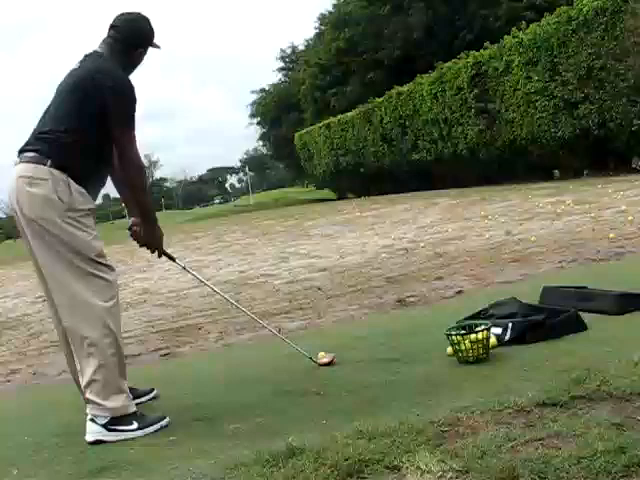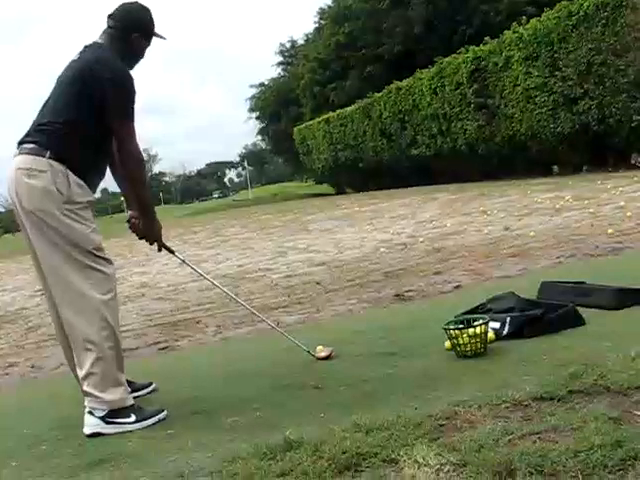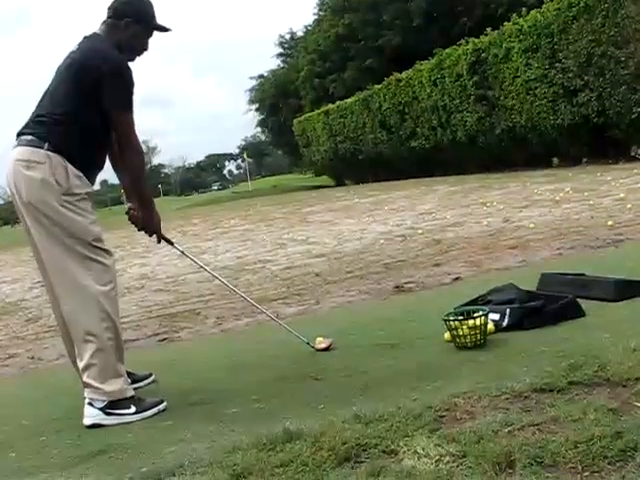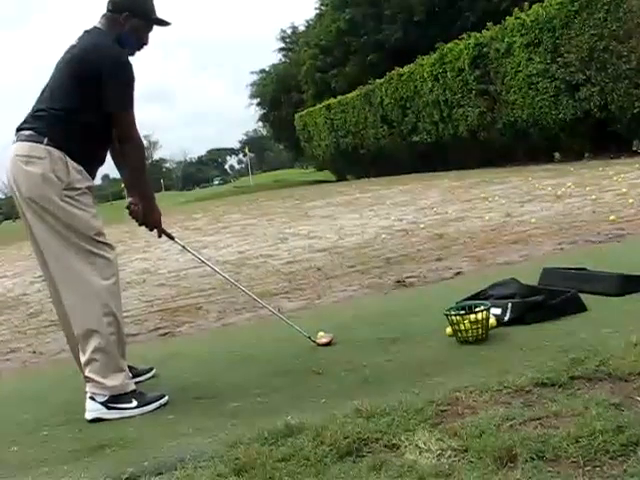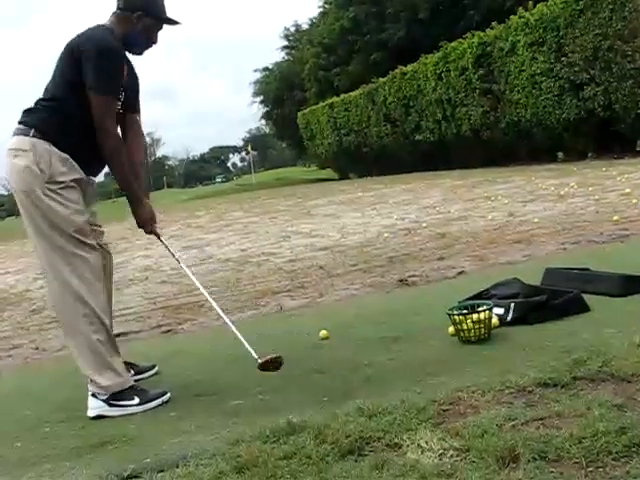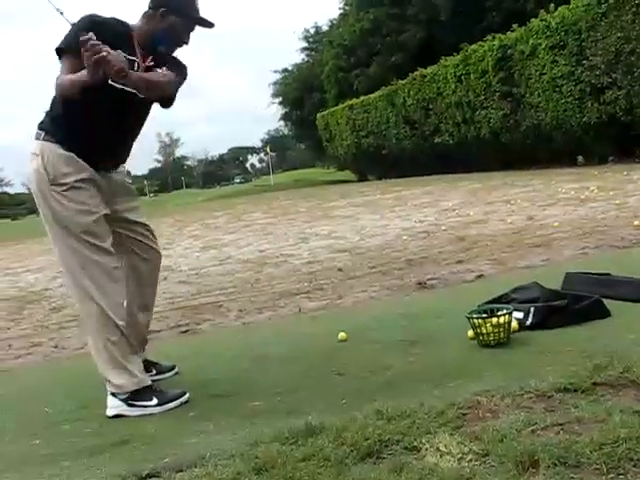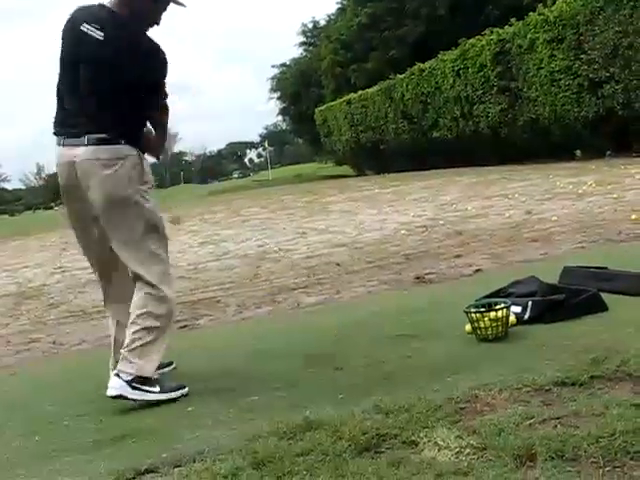
dt=0.4s
person 1, frame 1
left shoulder: (87, 72)
right shoulder: (114, 83)
left elbow: (109, 156)
right elbow: (129, 161)
left wrist: (134, 214)
right wrist: (149, 222)
left hip: (32, 182)
right hip: (52, 187)
left knee: (74, 297)
right knee: (94, 293)
left ankle: (105, 390)
right ankle: (108, 413)
person 1, frame 2
left shoulder: (89, 64)
right shoulder: (113, 74)
left elbow: (109, 148)
right elbow: (127, 152)
left wrist: (134, 208)
right wrist: (148, 215)
left hip: (33, 175)
right hip: (51, 180)
left knee: (71, 290)
right knee: (92, 285)
left ankle: (103, 382)
right ankle: (106, 407)
person 1, frame 3
left shoulder: (89, 55)
right shoulder: (110, 64)
left elbow: (110, 141)
right elbow: (127, 143)
left wrist: (133, 199)
right wrist: (147, 206)
left hip: (32, 167)
right hip: (49, 171)
left knee: (72, 281)
right knee: (91, 277)
left ankle: (103, 374)
right ankle: (105, 397)
person 1, frame 4
left shoulder: (88, 50)
right shoulder: (111, 58)
left elbow: (111, 136)
right elbow: (128, 138)
left wrist: (135, 194)
right wrist: (148, 201)
left hip: (31, 162)
right hip: (49, 166)
left knee: (71, 276)
right knee: (94, 272)
left ankle: (104, 368)
right ankle: (108, 392)
person 1, frame 5
left shoulder: (126, 71)
right shoulder: (99, 45)
left elbow: (132, 134)
right elbow: (104, 128)
left wrist: (142, 199)
right wrist: (134, 198)
left hip: (70, 167)
right hip: (41, 159)
left knee: (95, 263)
right knee: (77, 270)
left ankle: (106, 361)
right ankle: (107, 389)
person 1, frame 6
left shoulder: (170, 66)
left elbow: (162, 86)
right elbow: (63, 87)
left wrist: (121, 67)
right wrist: (91, 73)
left hip: (106, 170)
right hip: (60, 162)
left knee: (142, 254)
right knee: (98, 271)
left ankle: (131, 360)
right ankle: (126, 390)
person 1, frame 7
right shoulder: (147, 52)
right elbow: (159, 126)
right wrist: (155, 144)
left hip: (69, 156)
right hip: (114, 159)
left knee: (112, 265)
right knee: (150, 267)
left ankle: (129, 356)
right ankle: (132, 372)
